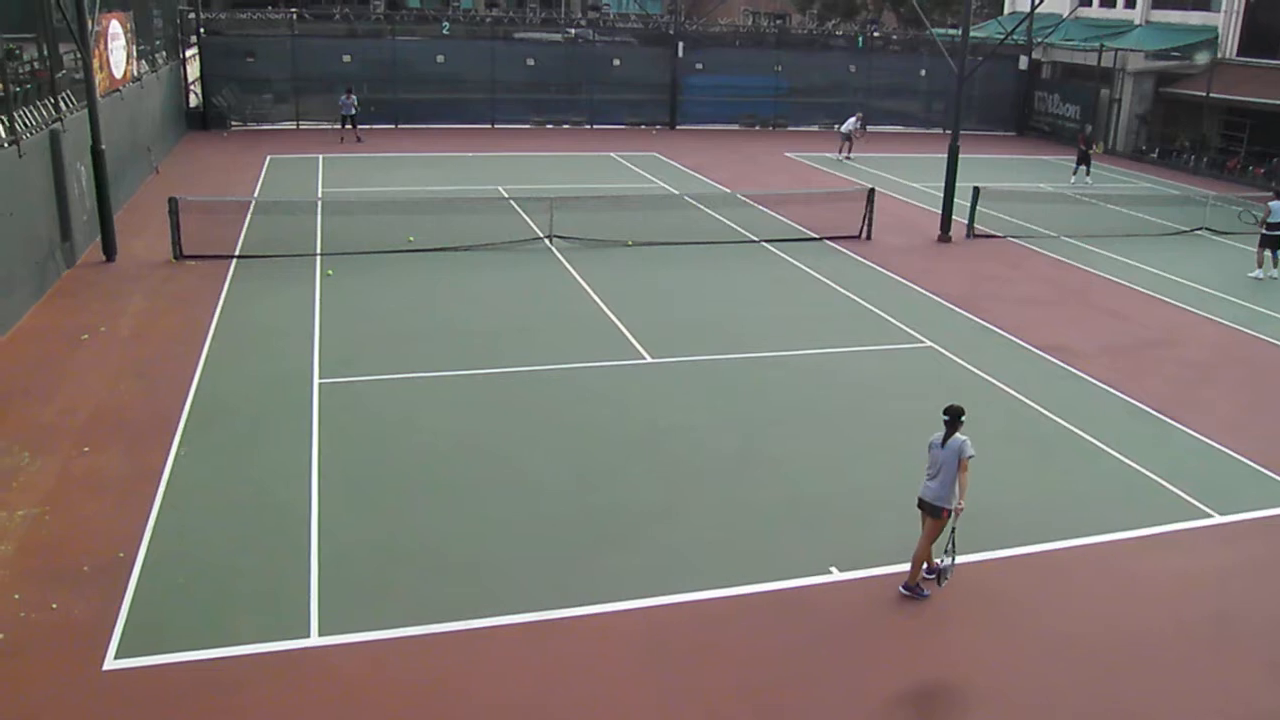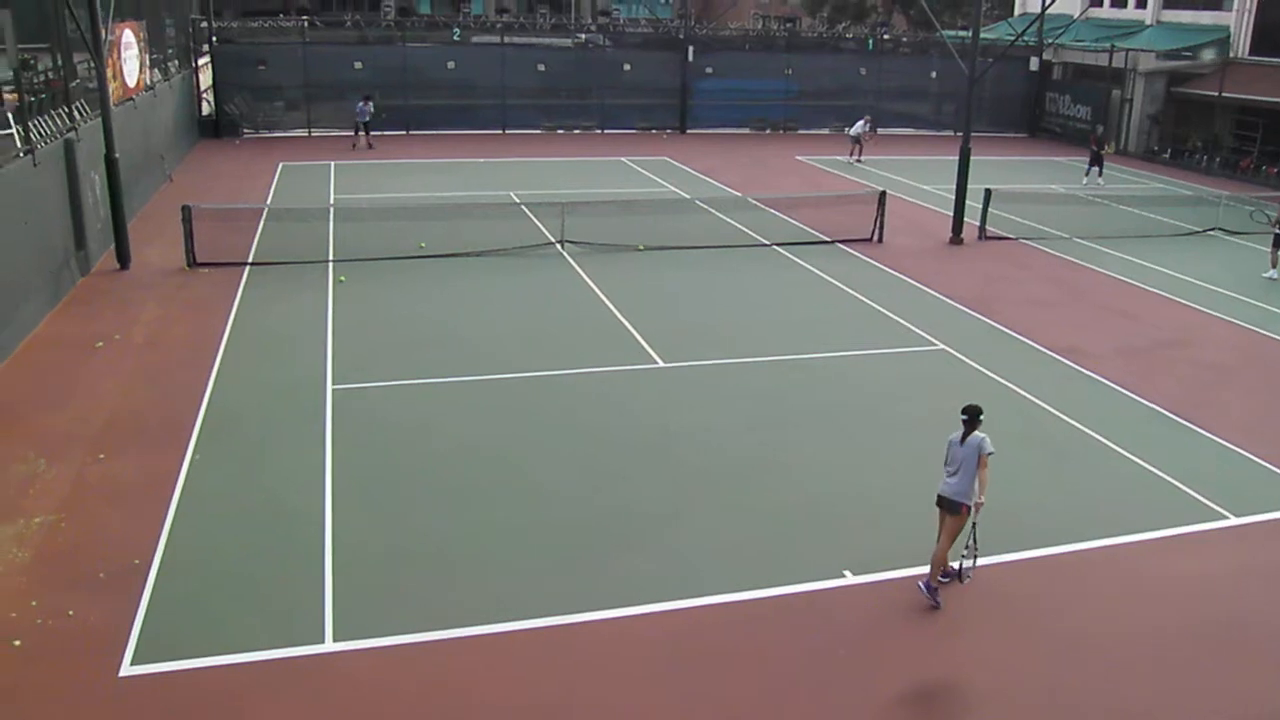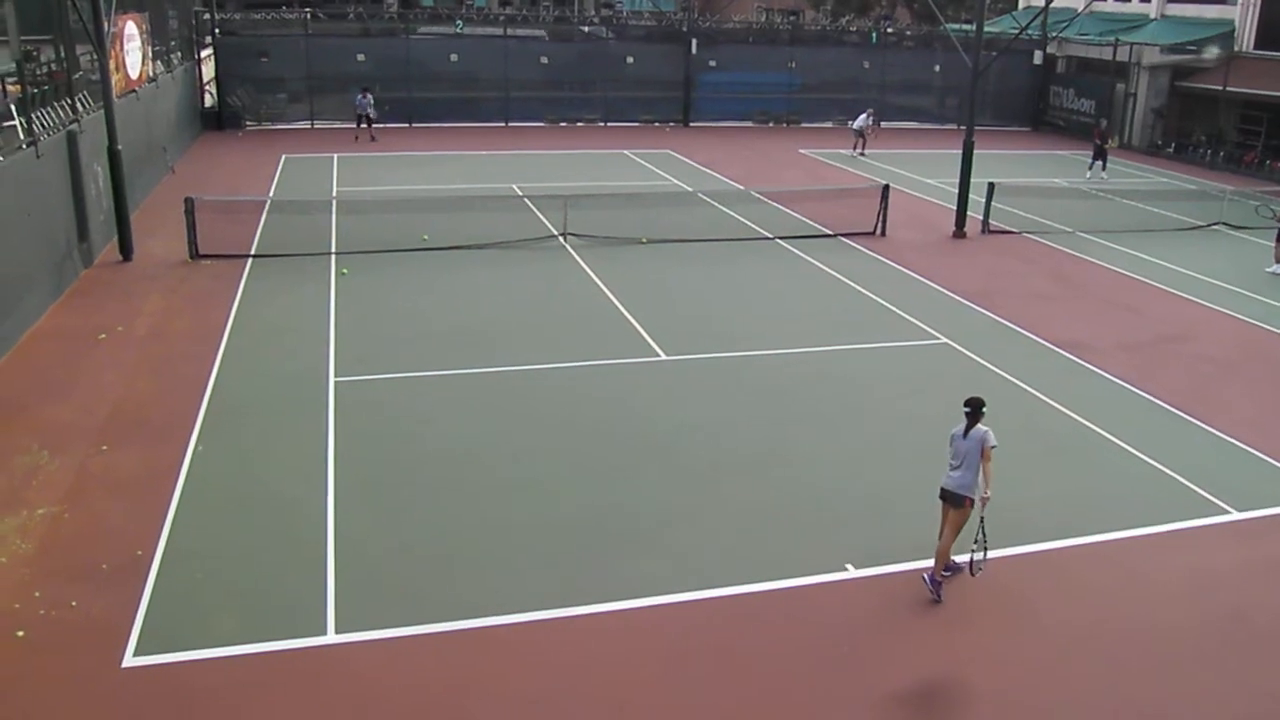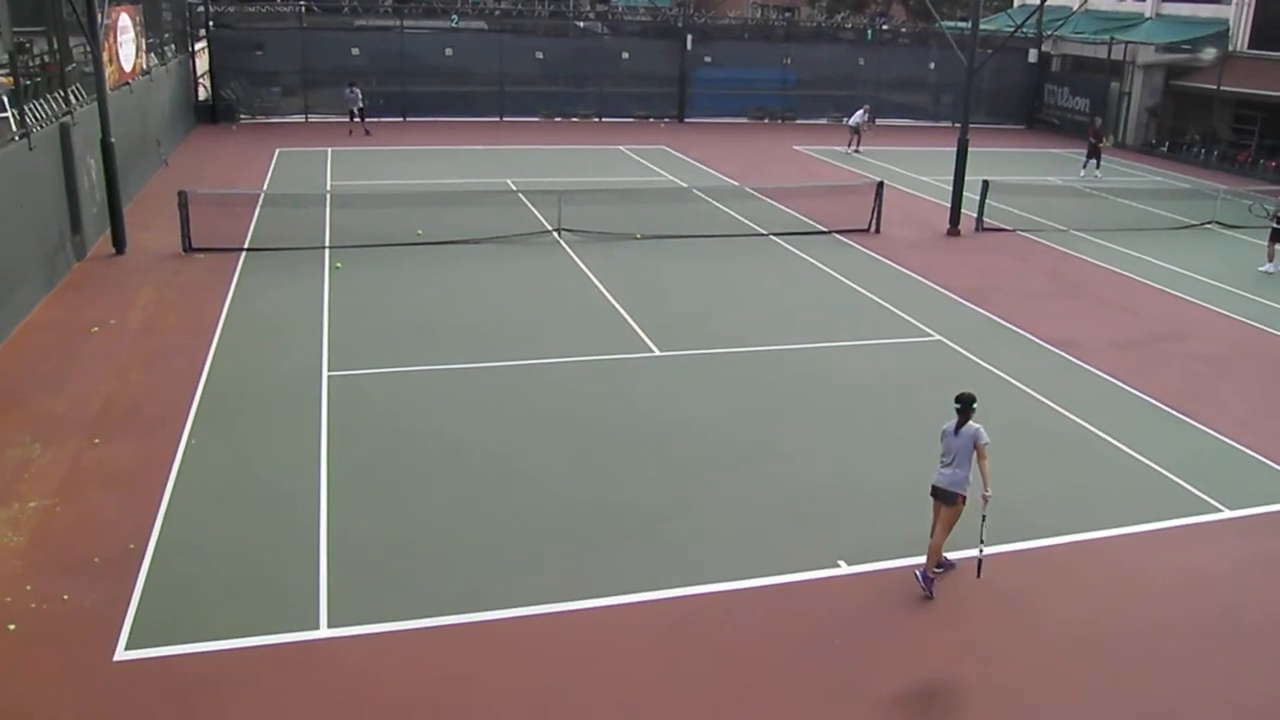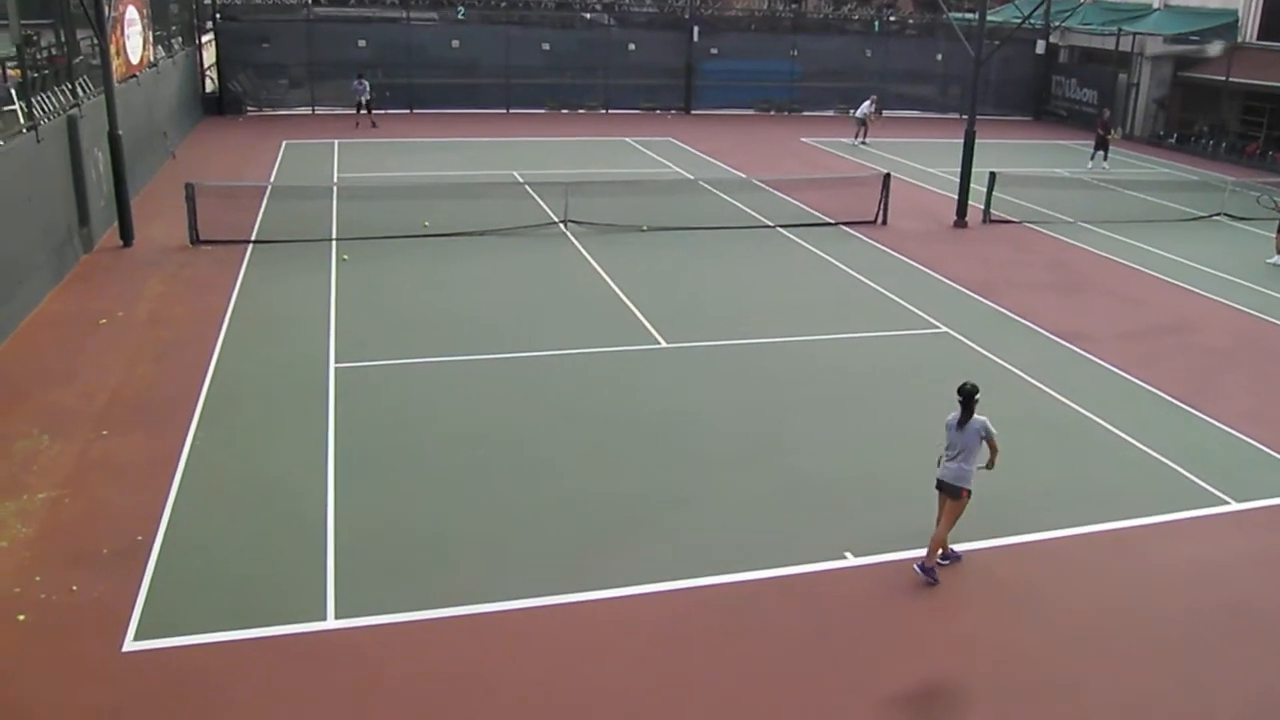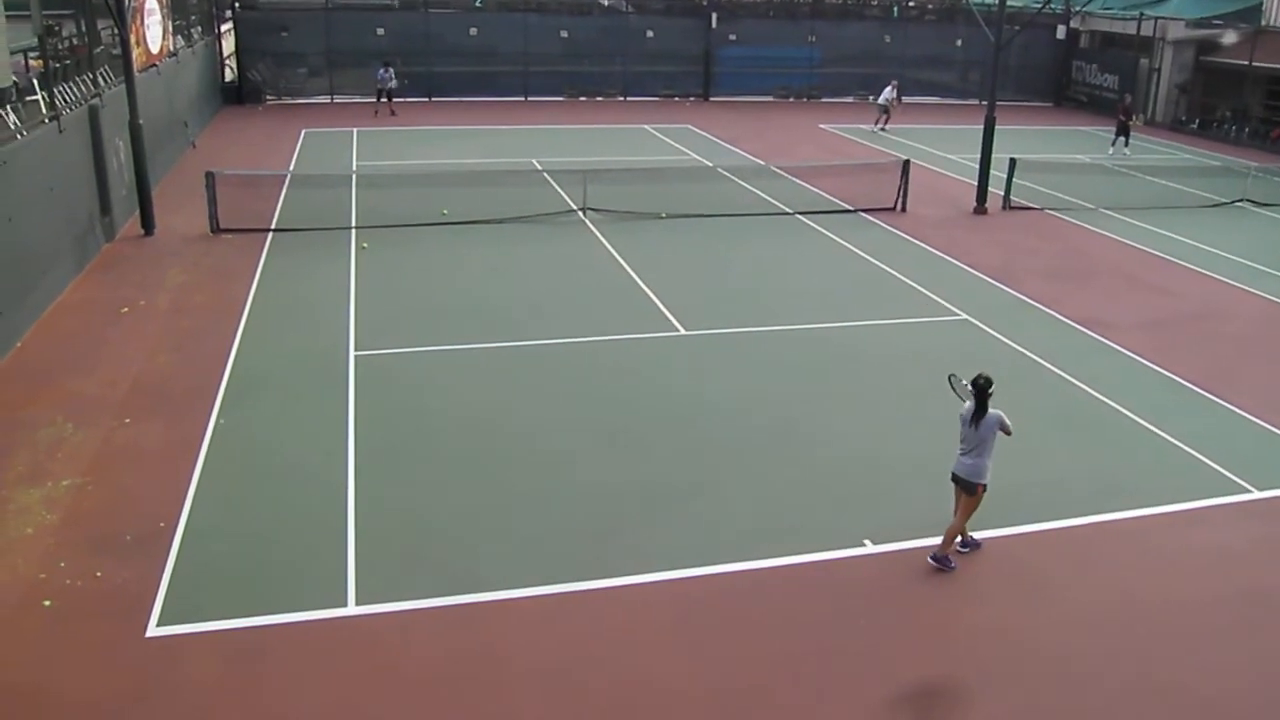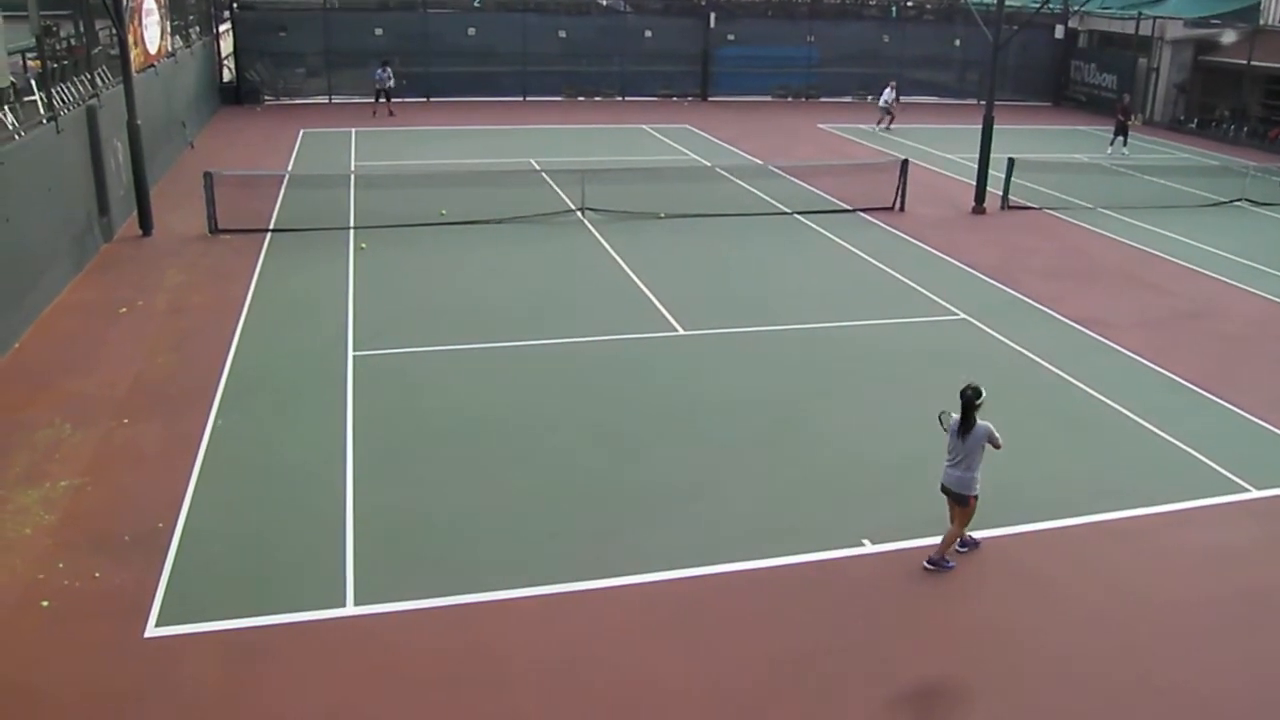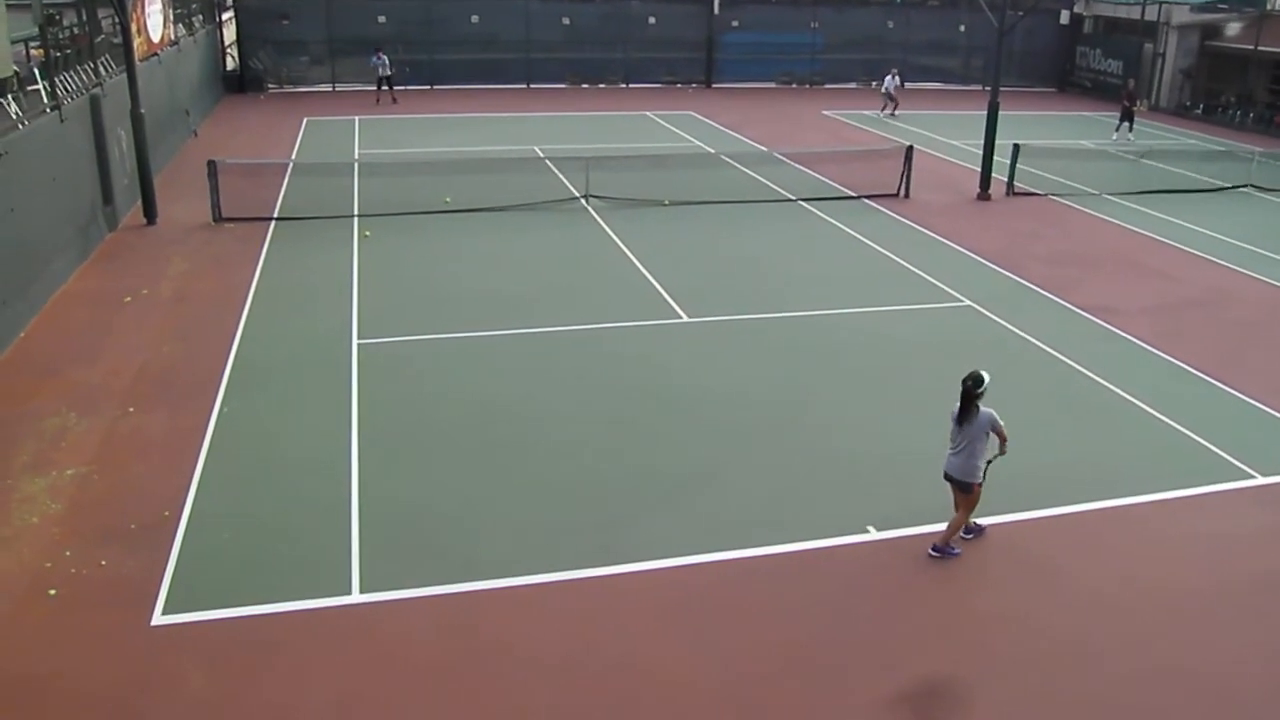
dt=0.4s
person 1, frame 1
left shoulder: (934, 439)
right shoulder: (963, 443)
right elbow: (963, 472)
right wrist: (961, 500)
left hip: (925, 494)
right hip: (942, 500)
left knee: (927, 537)
right knee: (926, 541)
left ankle: (931, 567)
right ankle: (910, 584)
person 1, frame 2
left shoulder: (953, 438)
right shoulder: (982, 440)
right elbow: (982, 468)
right wrist: (981, 495)
left hip: (944, 492)
right hip: (962, 498)
left knee: (943, 537)
right knee: (946, 540)
left ankle: (945, 570)
right ankle: (931, 582)
person 1, frame 3
left shoulder: (956, 431)
right shoulder: (985, 433)
right elbow: (986, 461)
right wrist: (987, 488)
left hip: (948, 485)
right hip: (965, 491)
left knee: (945, 530)
right knee: (950, 533)
left ankle: (946, 564)
right ankle: (935, 576)
person 1, frame 4
left shoulder: (946, 428)
right shoulder: (976, 430)
right elbow: (982, 459)
right wrist: (986, 487)
left hip: (939, 482)
right hip: (956, 487)
left knee: (937, 526)
right knee: (941, 531)
left ankle: (938, 560)
right ankle: (927, 572)
person 1, frame 5
left shoulder: (950, 420)
right shoulder: (981, 423)
right elbow: (994, 449)
right wrist: (991, 461)
left hip: (944, 475)
right hip: (961, 481)
left knee: (942, 519)
right knee: (946, 524)
left ankle: (945, 552)
right ankle: (927, 563)
person 1, frame 6
left shoulder: (965, 411)
right shoulder: (996, 416)
right elbow: (1009, 432)
left hip: (959, 469)
right hip: (976, 475)
left knee: (960, 510)
right knee: (961, 516)
left ankle: (965, 540)
right ankle: (939, 553)
person 1, frame 7
left shoulder: (954, 422)
right shoulder: (984, 428)
right elbow: (998, 445)
left hip: (948, 480)
right hip: (966, 486)
left knee: (956, 517)
right knee: (960, 524)
left ankle: (964, 540)
right ankle: (936, 557)
person 1, frame 8
left shoulder: (957, 410)
right shoulder: (988, 416)
right elbow: (1003, 437)
right wrist: (1003, 447)
left hip: (950, 468)
right hip: (969, 473)
left knee: (960, 504)
right knee: (965, 511)
left ankle: (969, 527)
right ankle: (940, 545)
